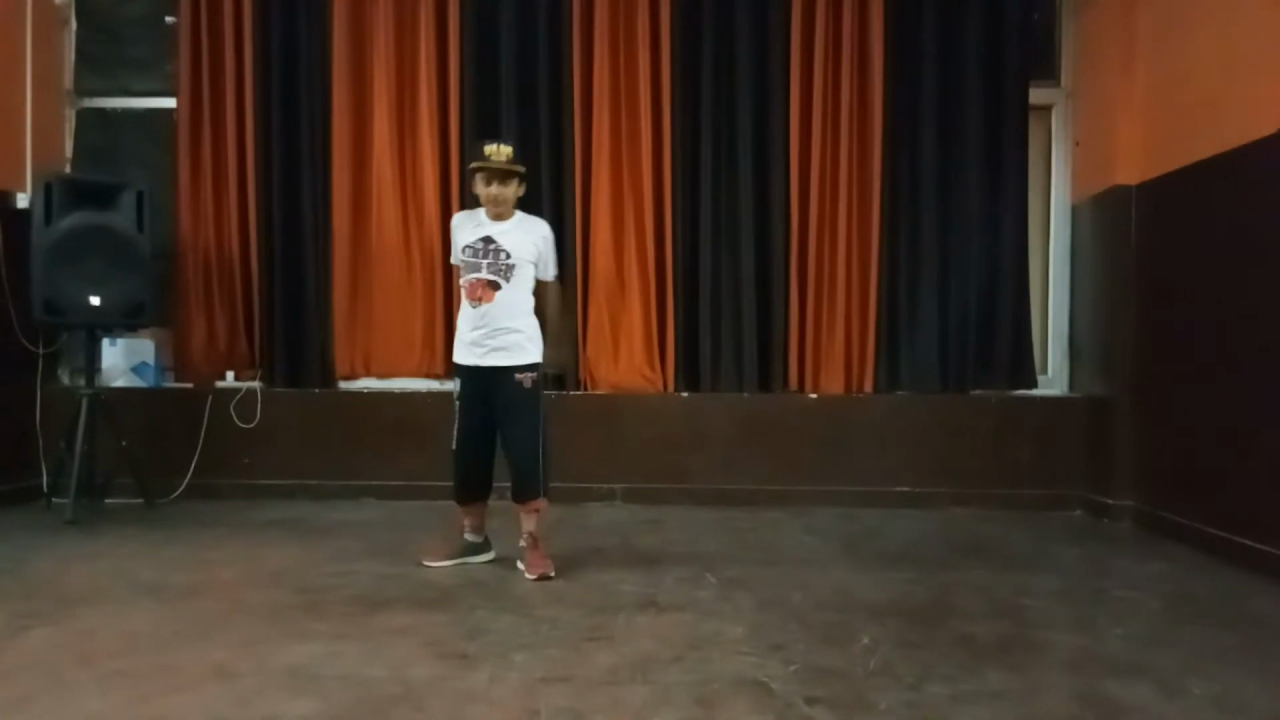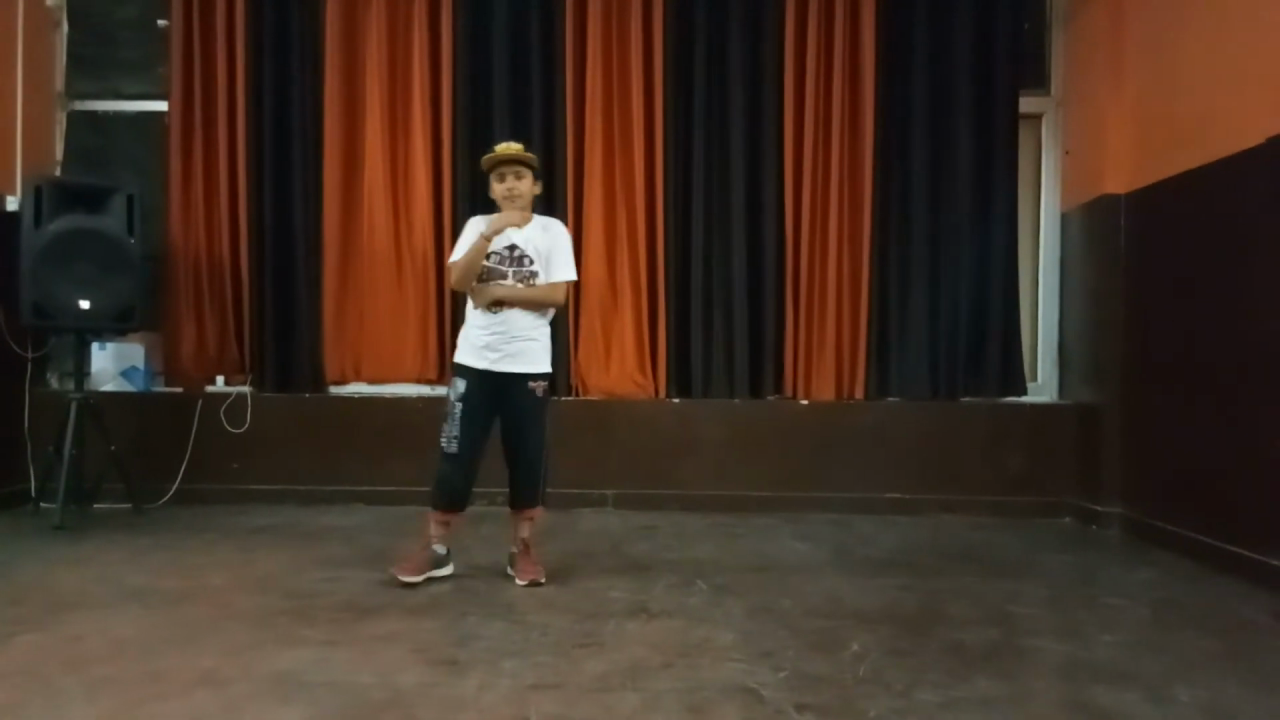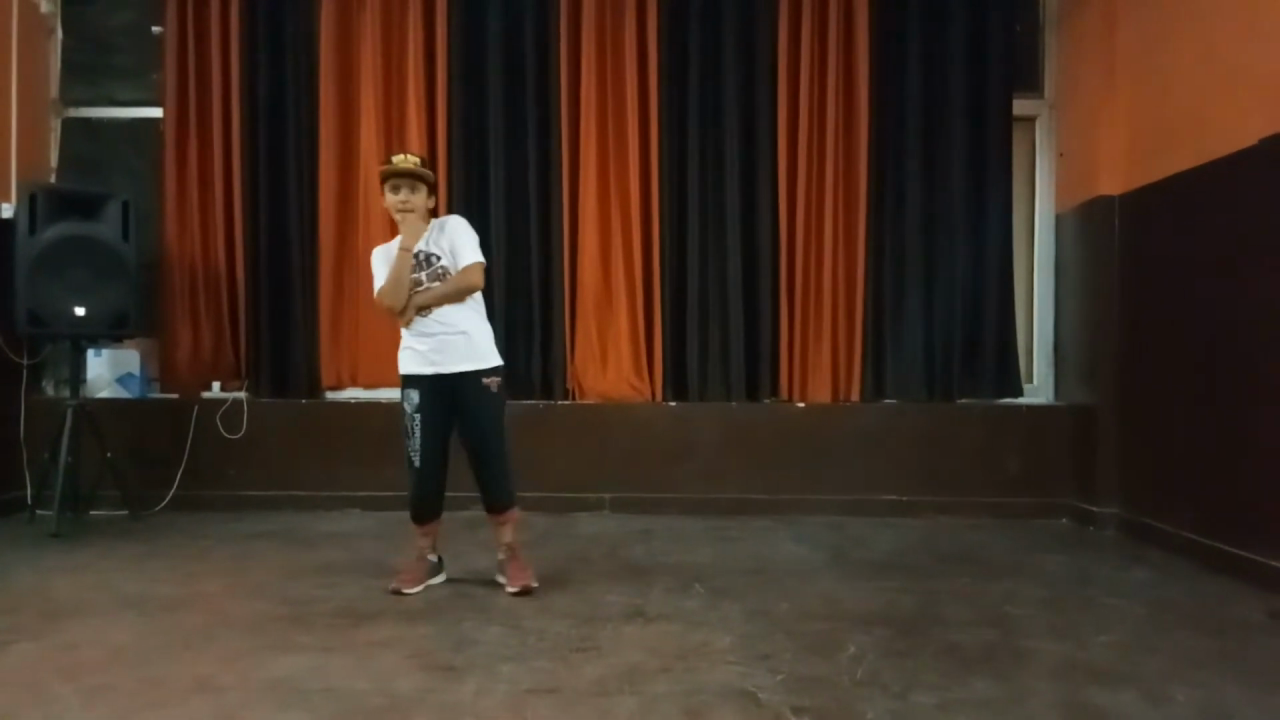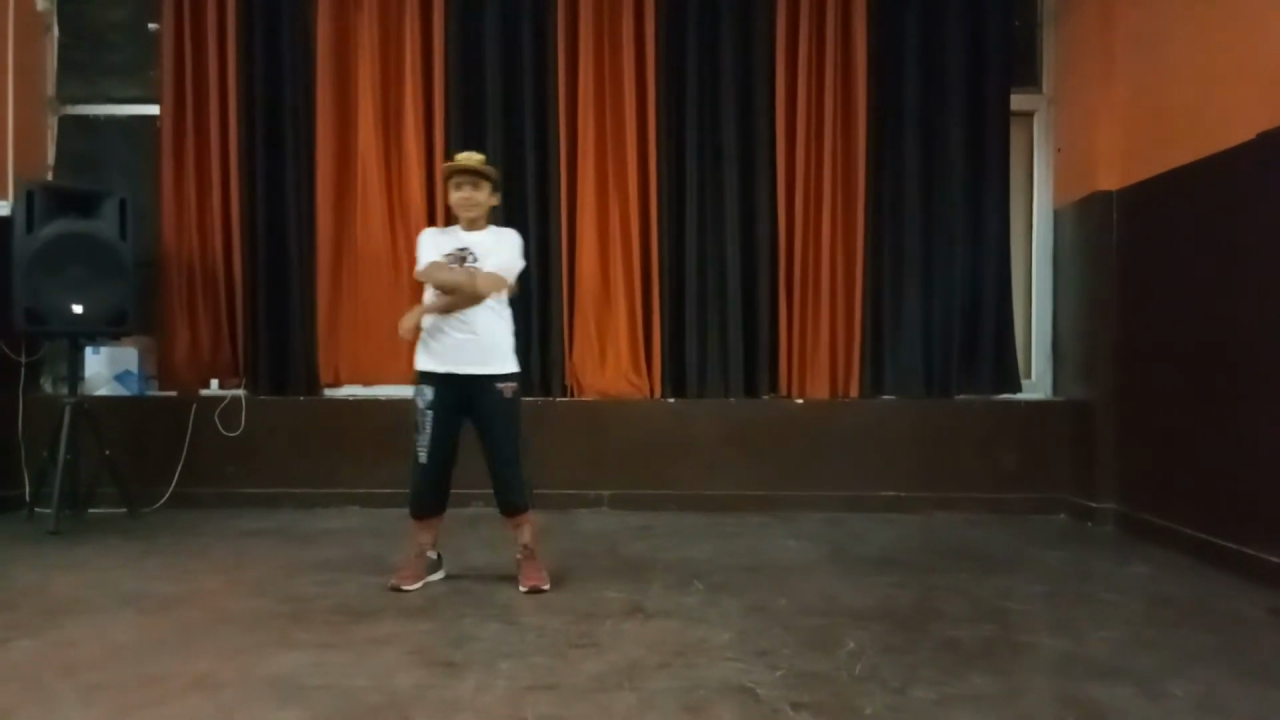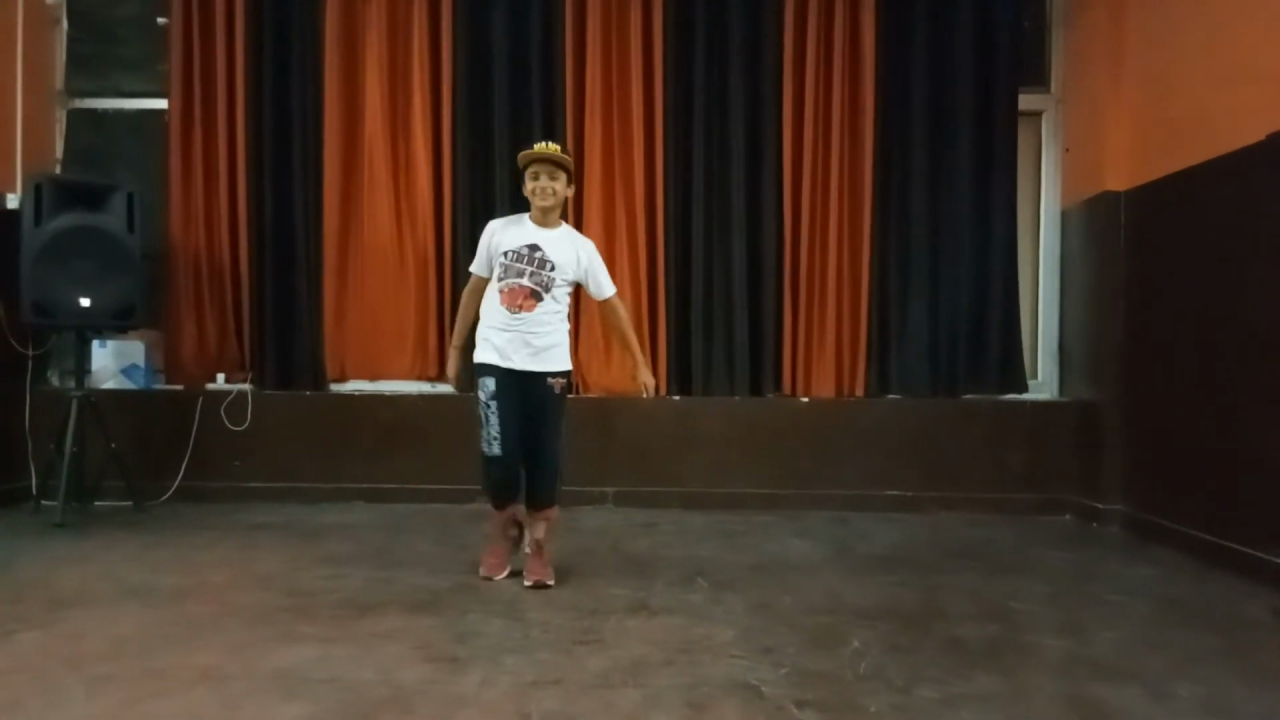
dt=0.7s
person 1, frame 1
left shoulder: (535, 231)
right shoulder: (461, 224)
left elbow: (546, 290)
left wrist: (553, 342)
left hip: (518, 360)
right hip: (468, 360)
left knee: (525, 452)
right knee: (467, 453)
left ankle: (531, 543)
right ankle: (472, 537)
person 1, frame 2
left shoulder: (553, 231)
right shoulder: (477, 226)
left elbow: (557, 295)
right elbow: (459, 281)
left wrist: (499, 292)
right wrist: (490, 233)
left hip: (528, 365)
right hip: (474, 361)
left knee: (527, 460)
right knee: (457, 455)
left ankle: (522, 550)
right ankle: (436, 547)
person 1, frame 3
left shoulder: (453, 227)
right shoulder: (383, 254)
left elbow: (474, 279)
right elbow: (393, 303)
left wrist: (419, 300)
right wrist: (408, 244)
left hip: (477, 363)
right hip: (420, 369)
left knee: (492, 461)
right knee: (424, 467)
left ankle: (510, 553)
right ankle: (426, 556)
person 1, frame 4
left shoulder: (506, 239)
right shoulder: (432, 237)
left elbow: (485, 289)
right elbow: (433, 275)
left wrist: (425, 310)
right wrist: (467, 281)
left hip: (493, 368)
right hip: (438, 368)
left knee: (506, 463)
right knee: (431, 464)
left ankle: (527, 554)
right ankle: (425, 554)
person 1, frame 5
left shoulder: (579, 247)
right shoulder: (497, 231)
left elbow: (611, 304)
right elbow: (474, 291)
left wrist: (639, 365)
right wrist: (454, 349)
left hip: (548, 368)
right hip: (494, 362)
left knee: (544, 460)
right knee: (499, 457)
left ankle: (537, 548)
right ankle: (507, 533)
